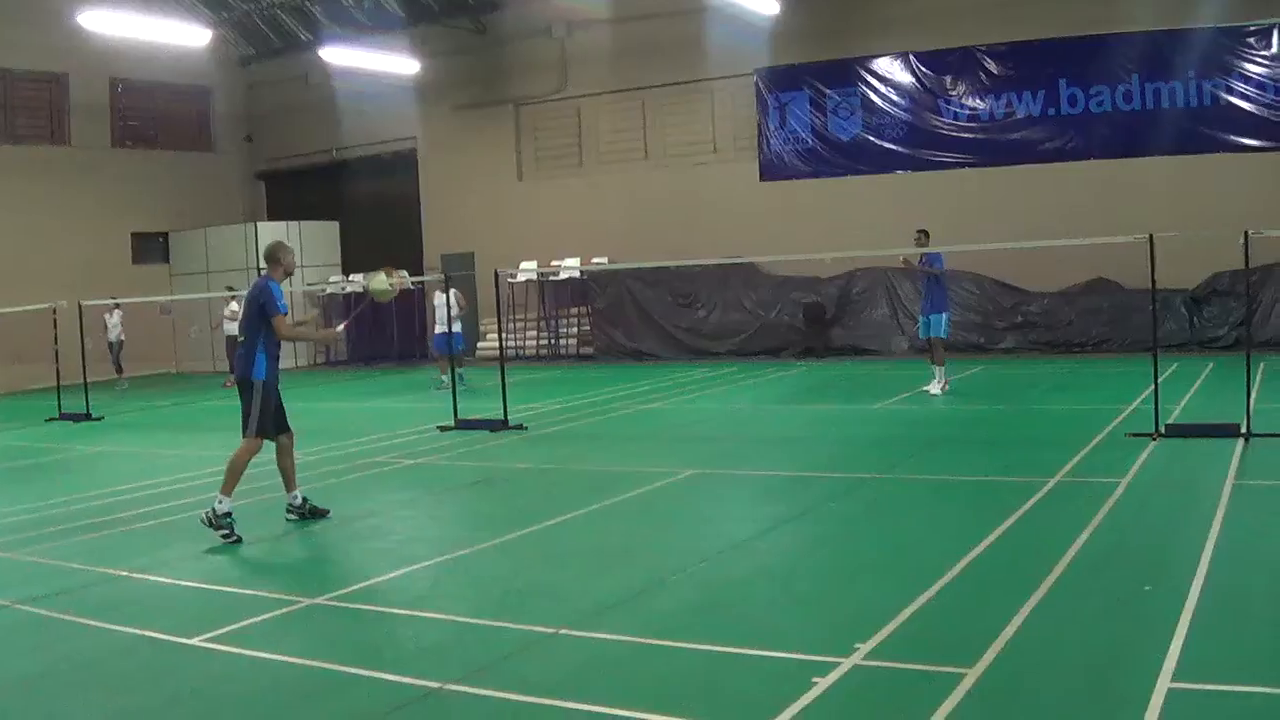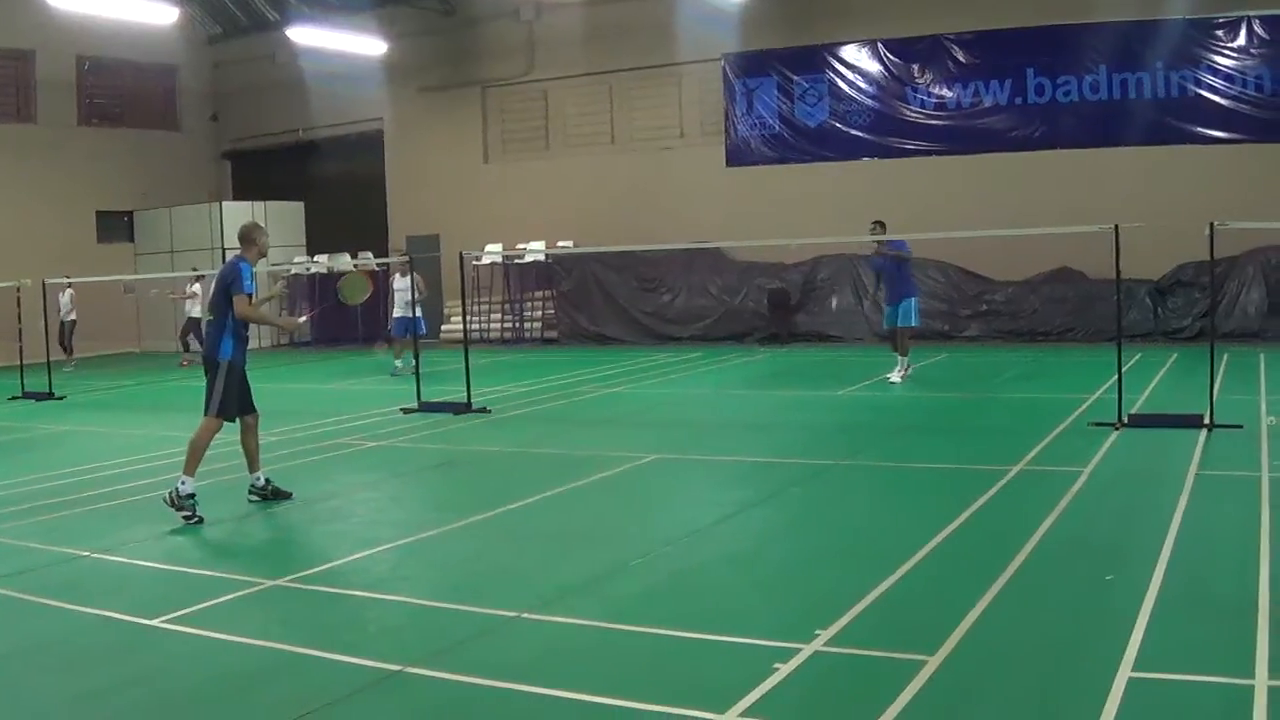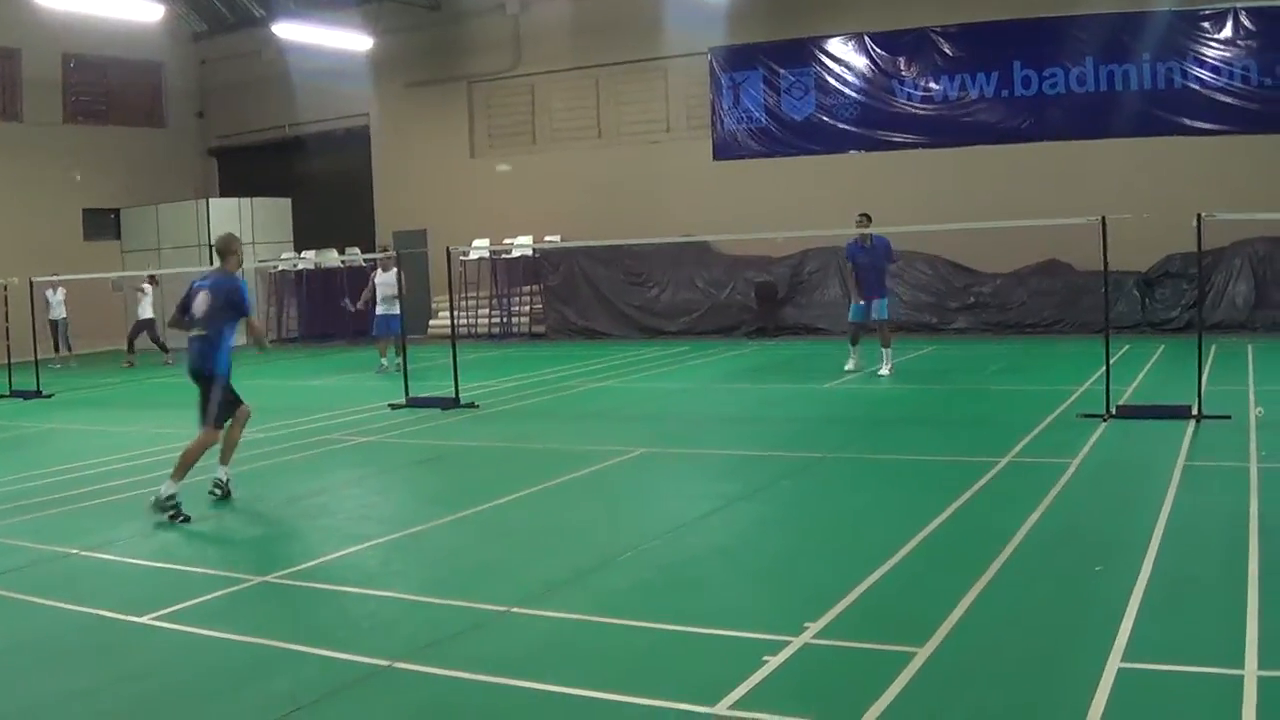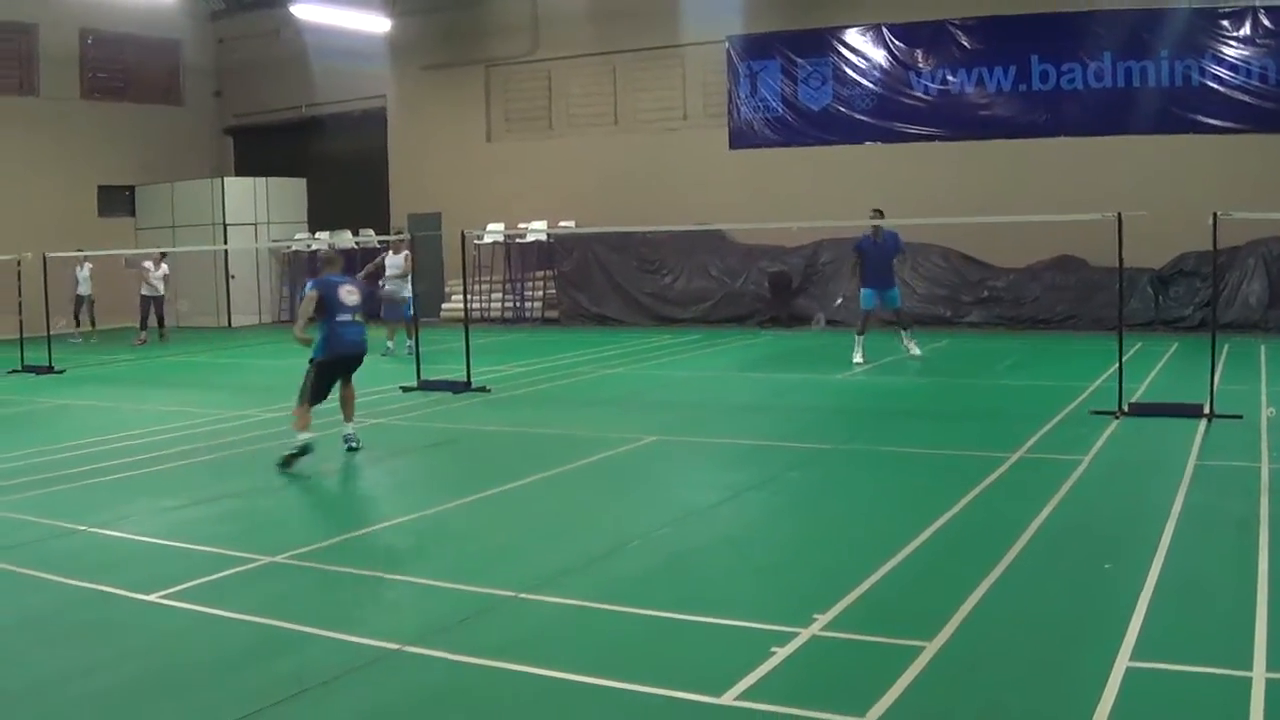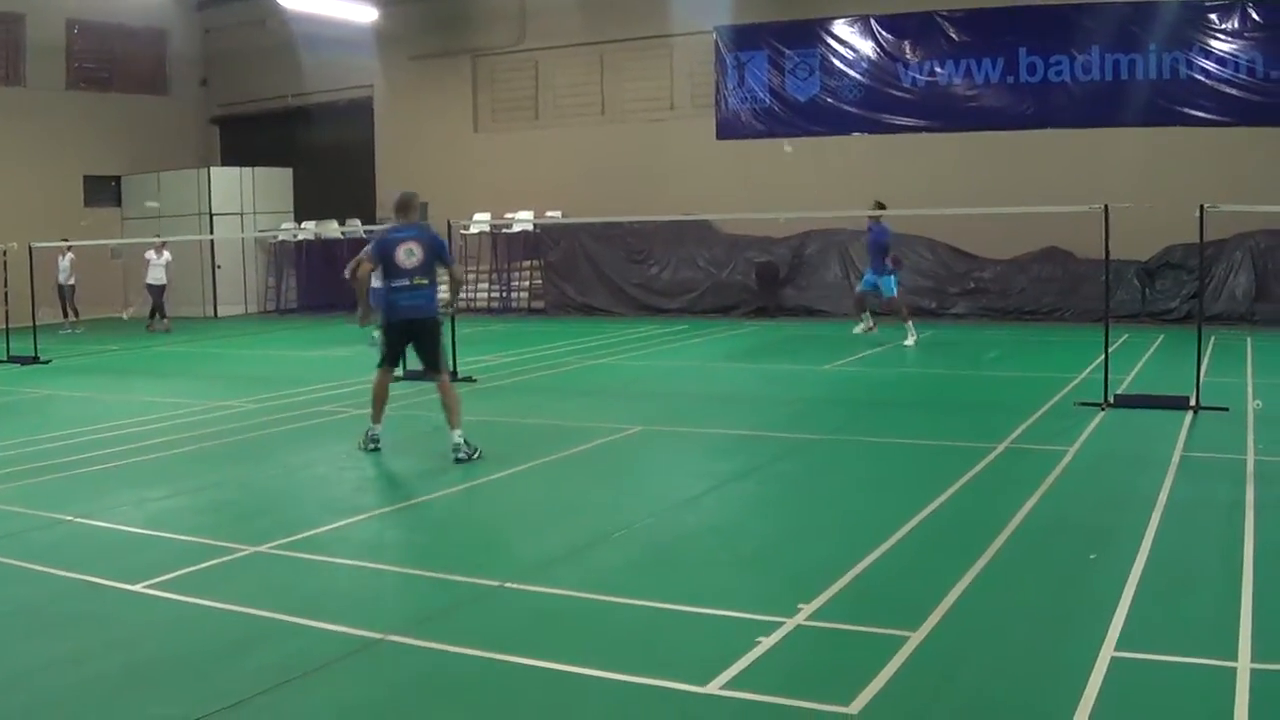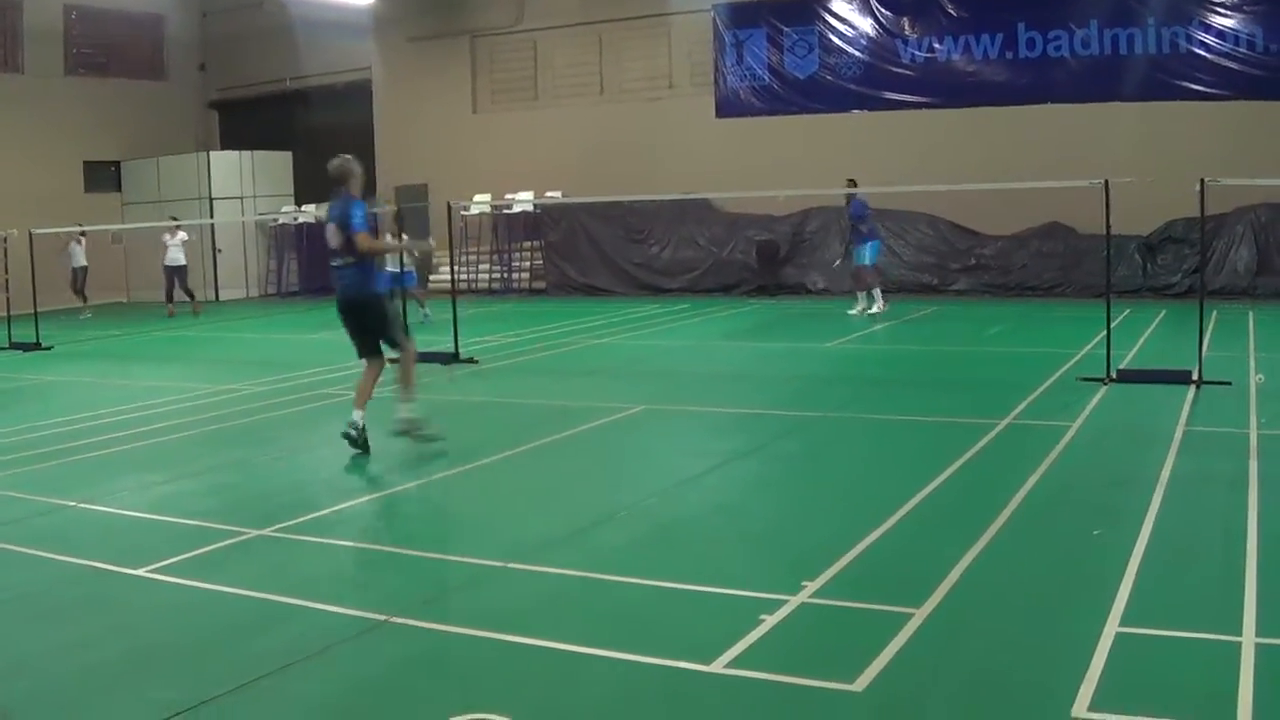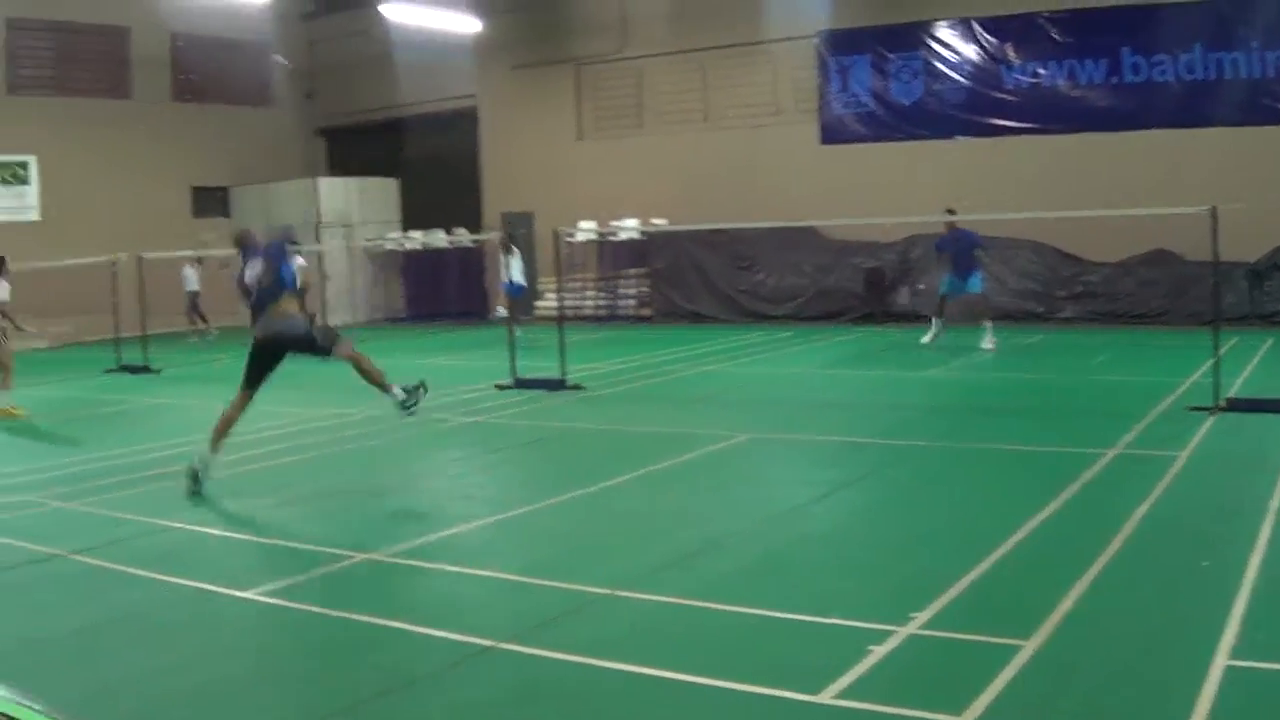
dt=0.7s
person 1, frame 1
left shoulder: (263, 287)
right shoulder: (269, 287)
right elbow: (282, 332)
left wrist: (303, 323)
right wrist: (319, 335)
left hip: (263, 375)
right hip: (256, 375)
left knee: (284, 437)
right knee: (253, 442)
left ankle: (295, 502)
right ankle: (219, 510)
person 1, frame 2
left shoulder: (238, 267)
right shoulder: (241, 267)
right elbow: (242, 311)
left wrist: (269, 297)
right wrist: (280, 321)
left hip: (232, 355)
right hip: (223, 355)
left knee: (250, 419)
right knee: (213, 421)
left ankle: (259, 483)
right ankle: (182, 491)
person 1, frame 3
left shoulder: (200, 283)
right shoulder: (234, 285)
left elbow: (174, 322)
right elbow: (254, 329)
right wrist: (261, 342)
left hip: (204, 363)
right hip: (213, 366)
left knee: (241, 413)
right knee: (211, 435)
left ankle: (221, 478)
right ankle: (166, 495)
person 1, frame 4
left shoulder: (319, 281)
right shoulder: (356, 284)
left elbow: (310, 298)
left wrist: (299, 328)
left hip: (334, 348)
right hip: (359, 346)
left knee: (304, 405)
right knee: (346, 383)
left ankle: (302, 441)
right ankle: (350, 433)
person 1, frame 5
left shoulder: (383, 239)
right shoulder: (432, 237)
left elbow: (363, 273)
right elbow: (457, 276)
left wrist: (364, 307)
right wrist: (451, 301)
left hip: (394, 315)
right hip: (426, 315)
left knee: (385, 372)
right knee: (442, 377)
left ankle: (374, 434)
right ankle: (458, 442)
person 1, frame 6
left shoulder: (336, 207)
right shoulder: (353, 205)
right elbow: (363, 243)
right wrist: (396, 247)
left hip: (345, 296)
right hip: (366, 291)
left knee: (373, 362)
right knee: (406, 348)
left ankle: (356, 422)
right ankle: (406, 415)
person 1, frame 7
left shoulder: (242, 275)
right shoulder: (271, 250)
left hip: (264, 334)
right hip: (291, 325)
left knee: (242, 399)
right knee: (349, 351)
left ankle: (203, 463)
right ankle: (400, 396)
